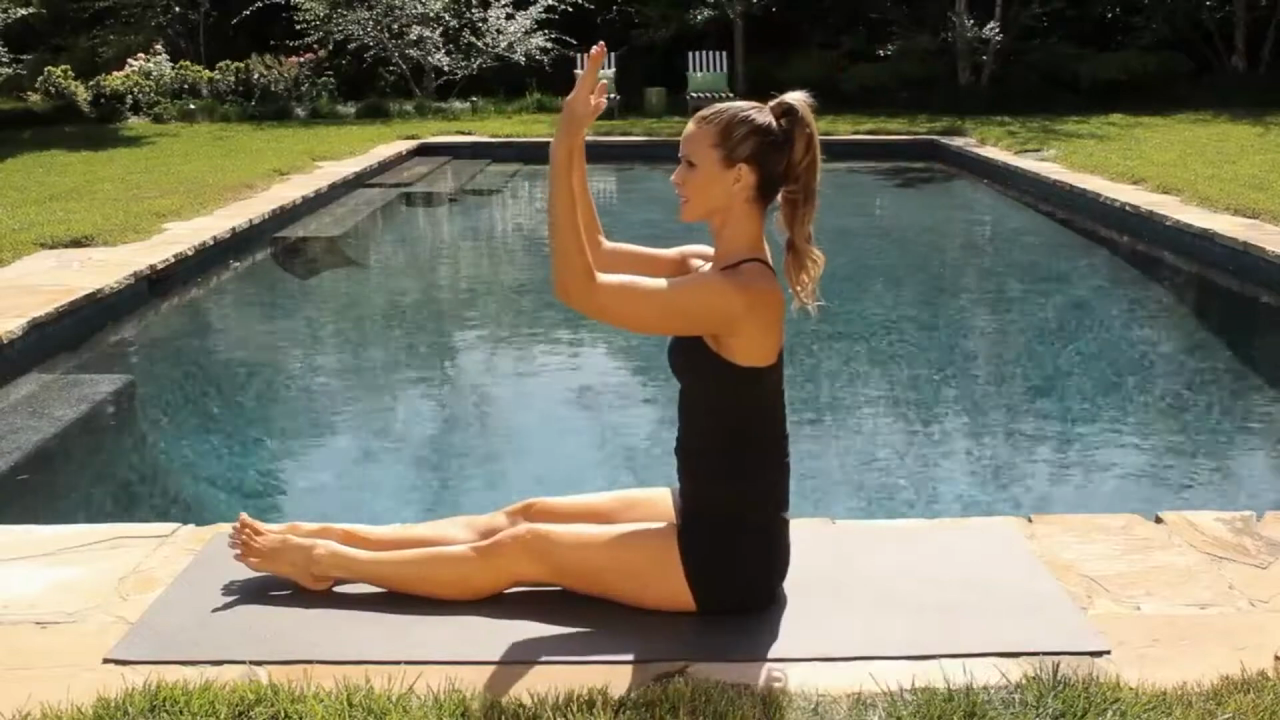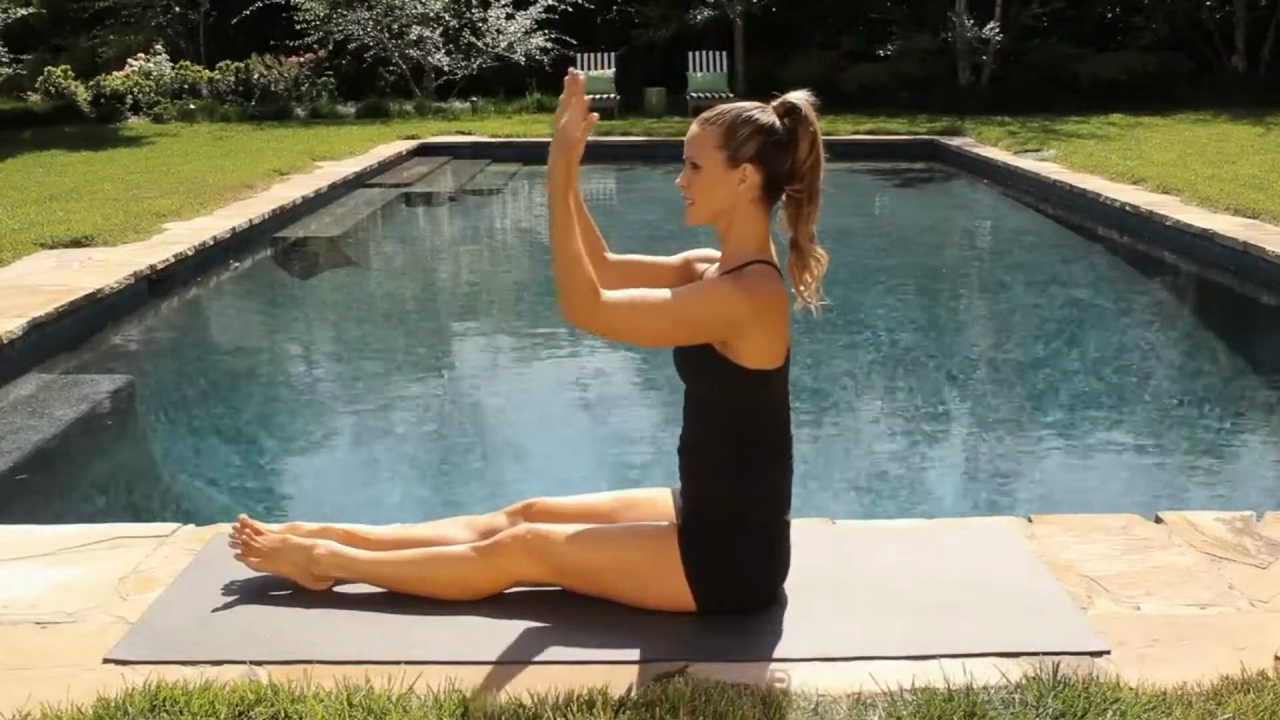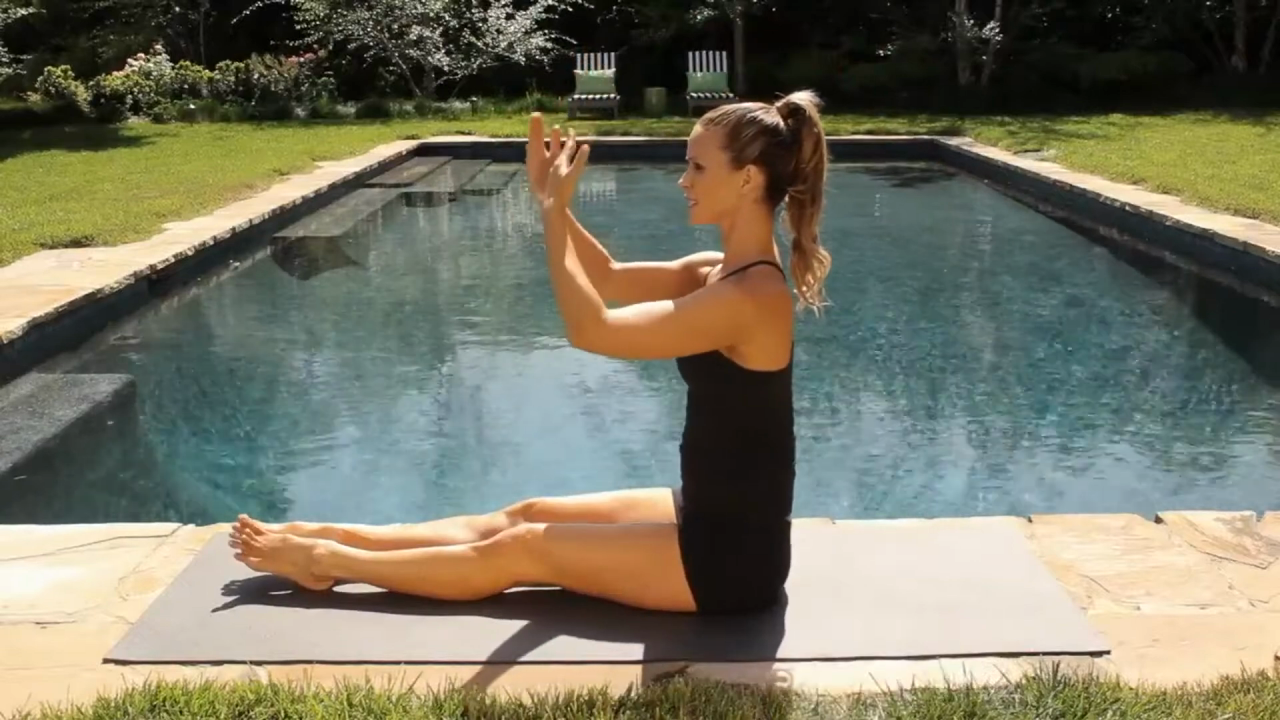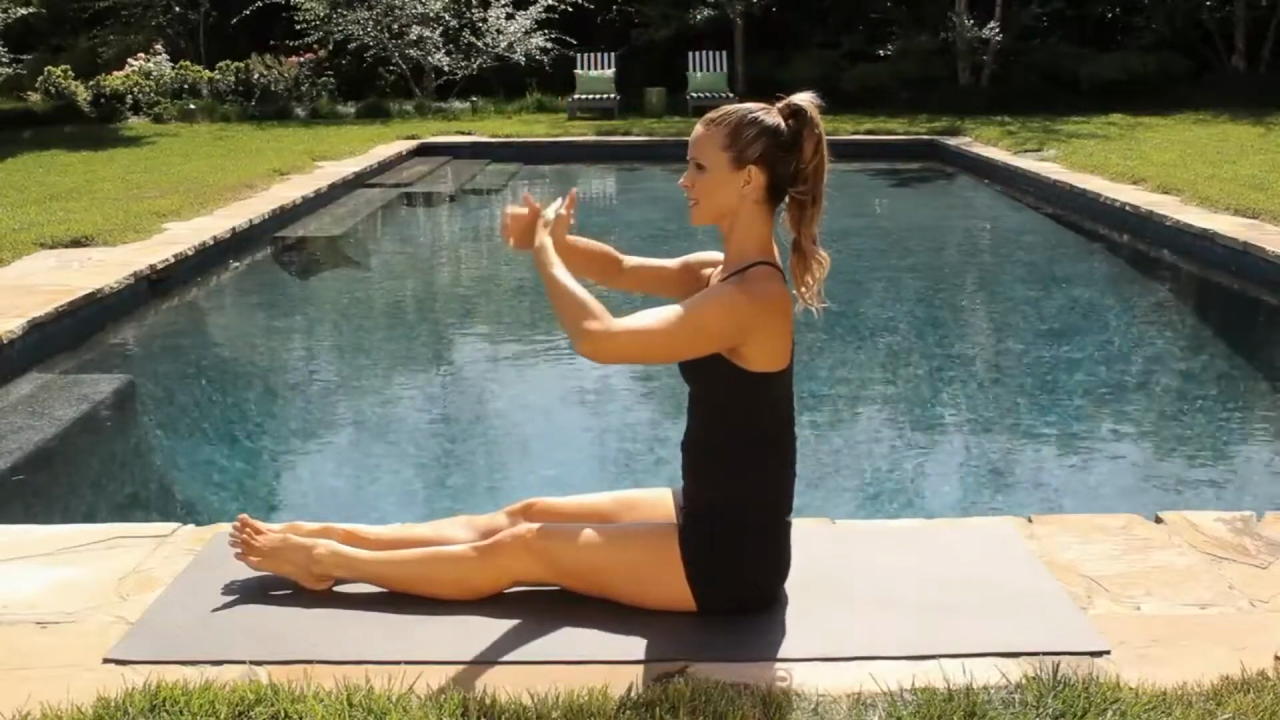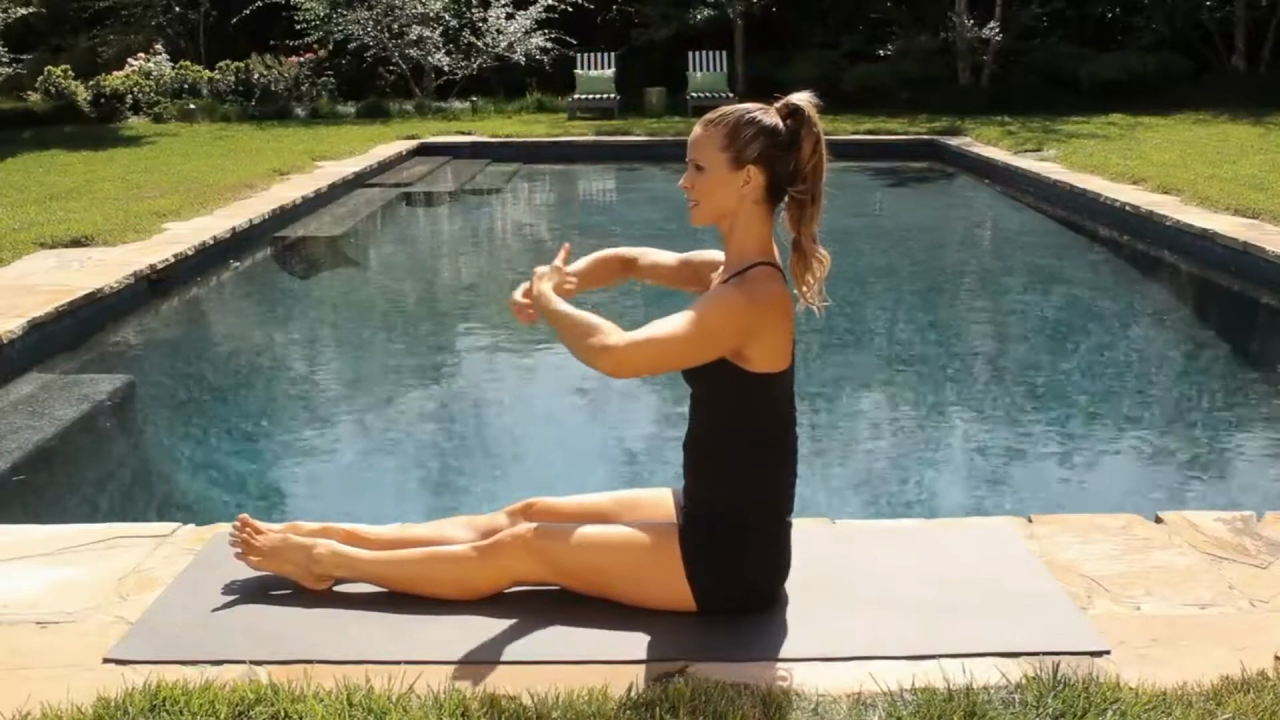
dt=0.3s
person 1, frame 1
left shoulder: (736, 293)
right shoulder: (716, 266)
left elbow: (579, 288)
right elbow: (597, 254)
left wrist: (563, 153)
right wrist: (571, 147)
left hip: (731, 554)
right hip: (709, 518)
left knee: (519, 550)
right knee: (525, 516)
left ankle: (325, 561)
right ankle: (327, 535)
person 1, frame 2
left shoulder: (744, 295)
right shoulder: (724, 269)
left elbow: (585, 307)
right elbow: (605, 267)
left wrist: (559, 176)
right wrist: (564, 168)
left hip: (731, 552)
right hip: (711, 518)
left knee: (520, 549)
right knee: (527, 516)
left ankle: (329, 561)
right ankle: (331, 535)
person 1, frame 3
left shoulder: (747, 296)
right shoulder: (727, 272)
left elbow: (592, 329)
right elbow: (611, 277)
left wrist: (552, 213)
right wrist: (553, 206)
left hip: (732, 553)
right hip: (710, 516)
left knee: (521, 550)
right knee: (526, 515)
left ankle: (327, 562)
right ankle: (332, 536)
person 1, frame 4
left shoulder: (749, 296)
right shoulder: (729, 272)
left elbow: (598, 338)
right elbow: (622, 269)
left wrist: (545, 251)
right wrist: (547, 239)
left hip: (732, 554)
right hip: (710, 515)
left knee: (520, 548)
right knee: (528, 514)
left ankle: (330, 561)
right ankle: (334, 536)
person 1, frame 5
left shoulder: (751, 297)
right shoulder: (732, 270)
left elbow: (615, 354)
right elbow: (631, 260)
left wrist: (548, 302)
right wrist: (559, 283)
left hip: (732, 553)
right hip: (712, 515)
left knee: (522, 549)
right knee: (527, 515)
left ankle: (327, 561)
right ankle: (336, 537)
